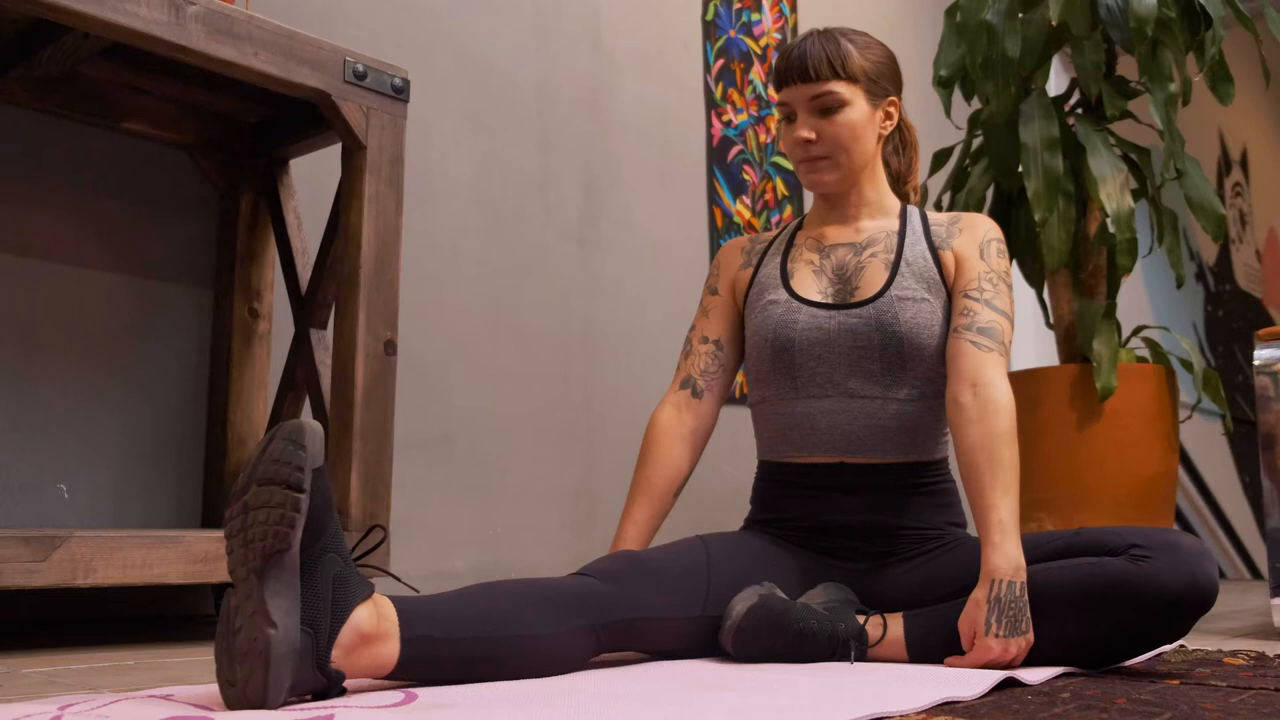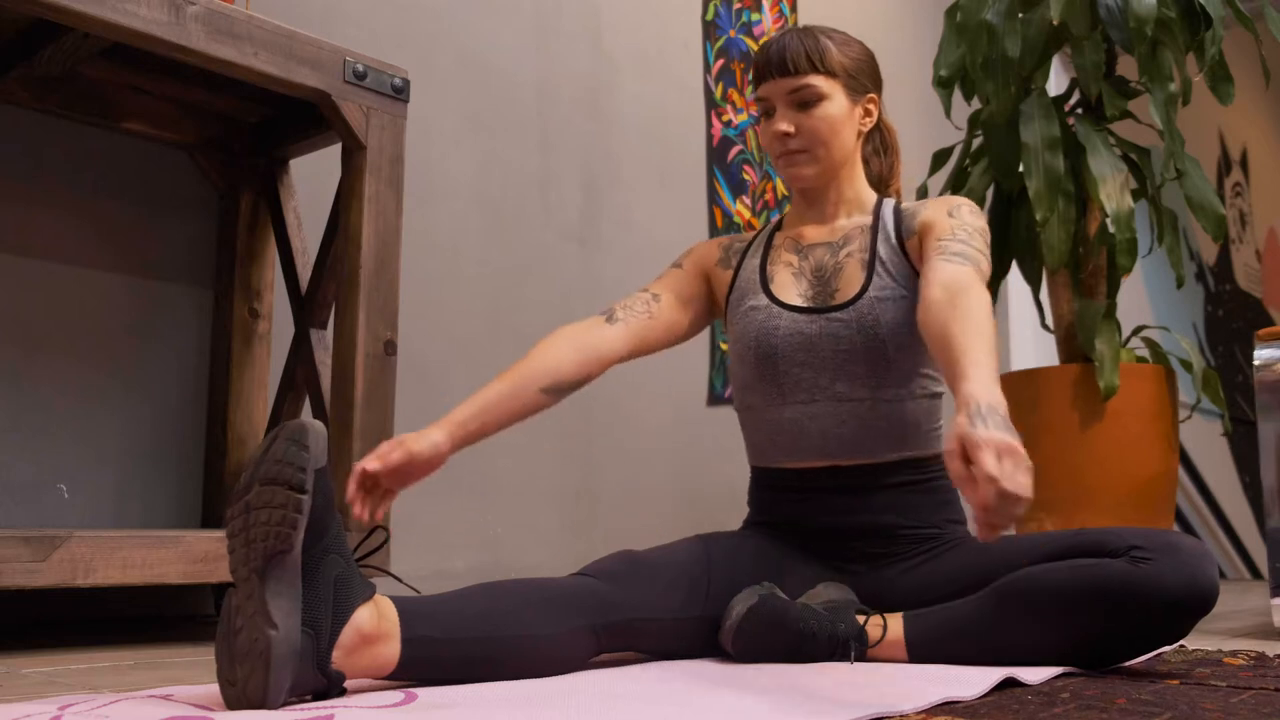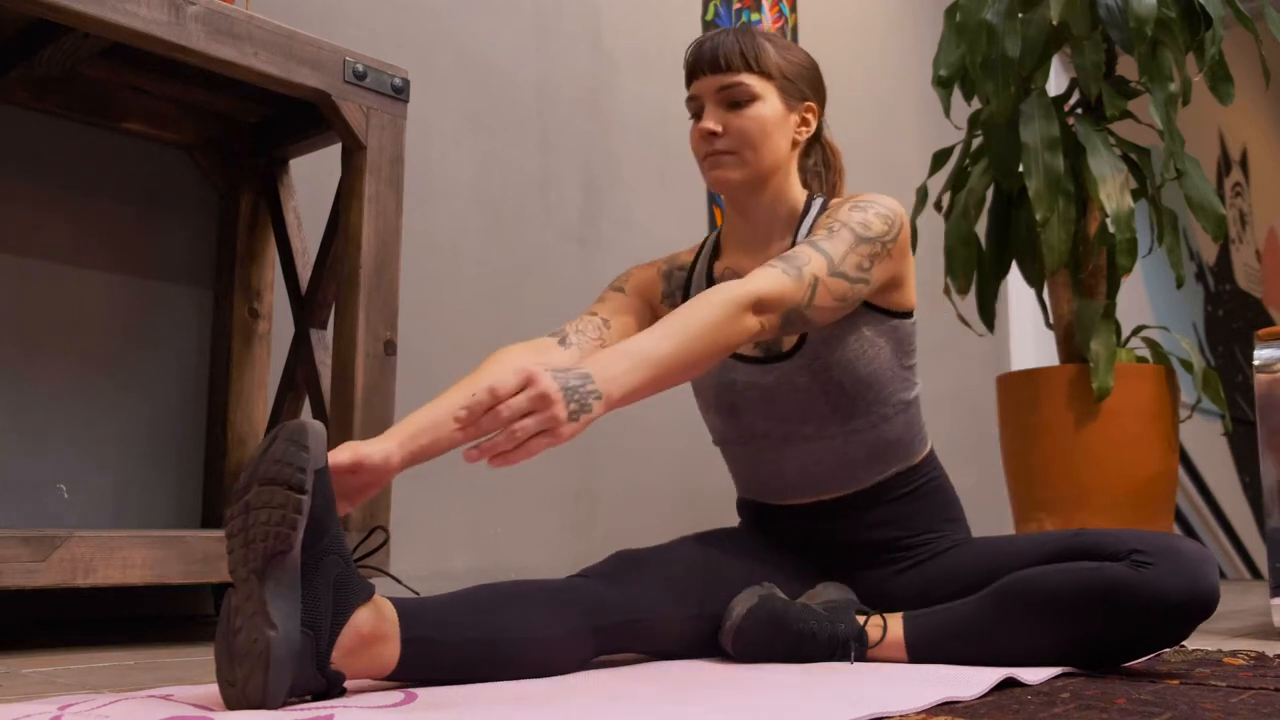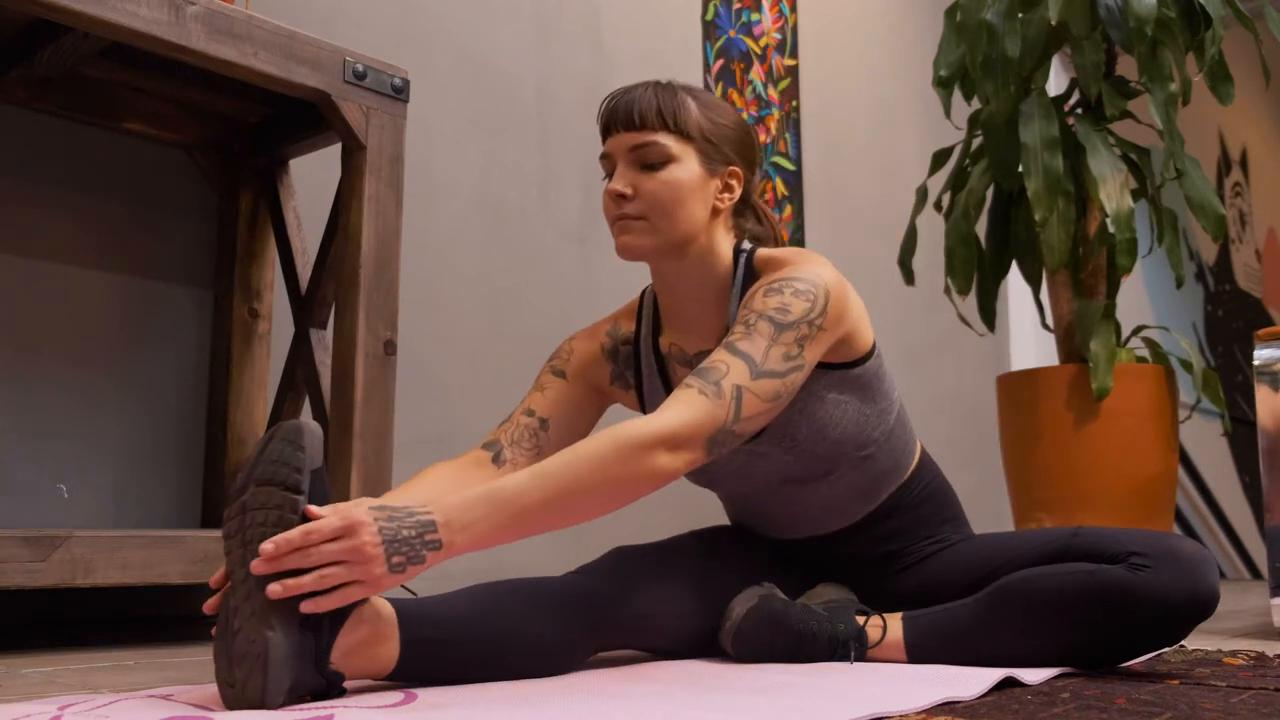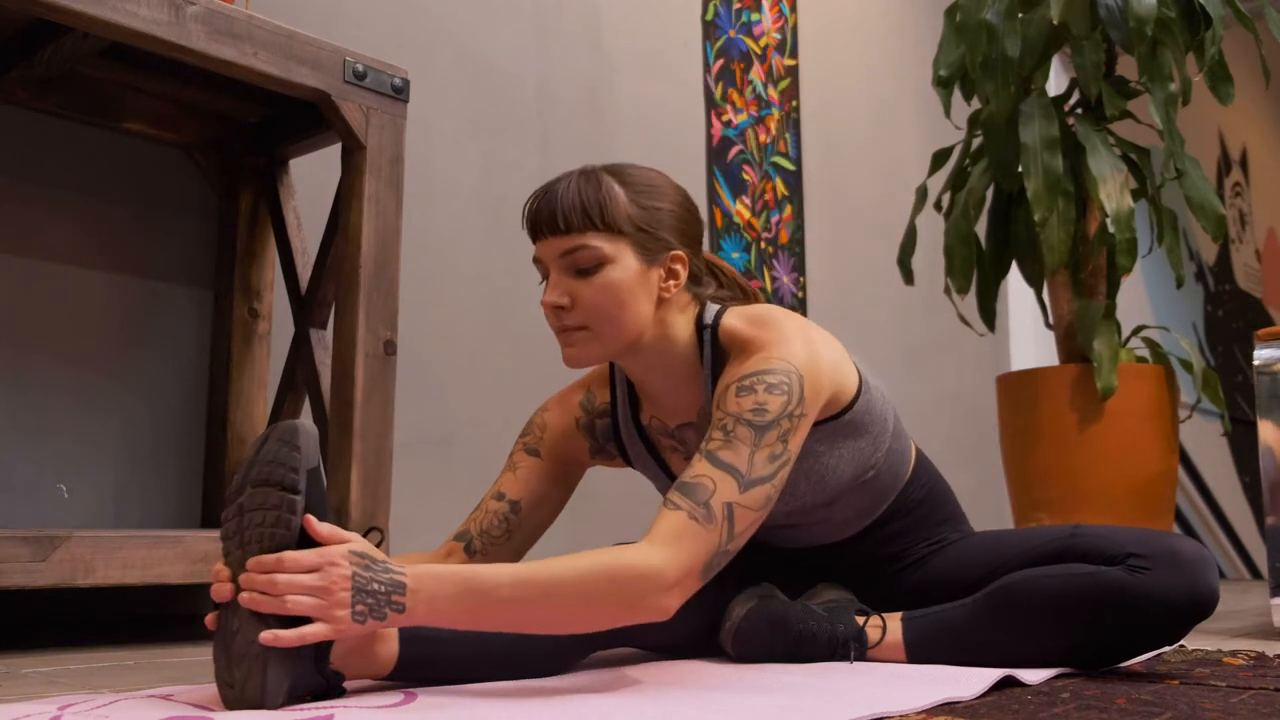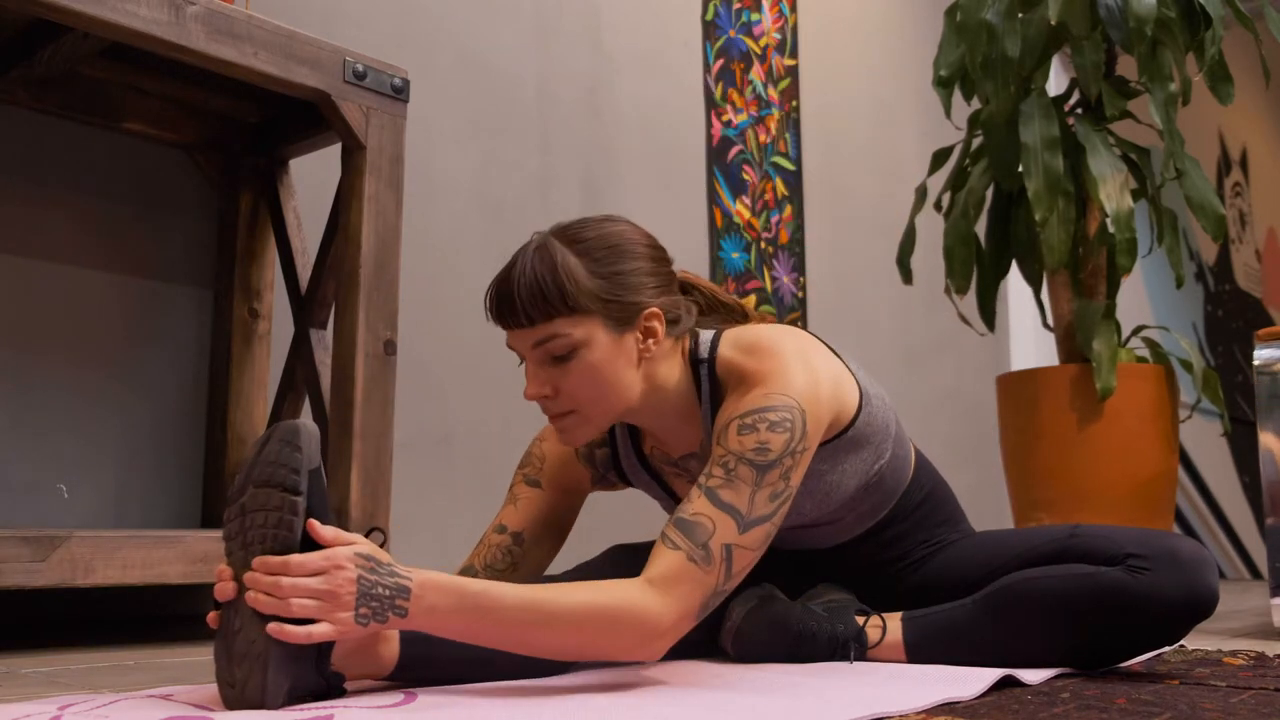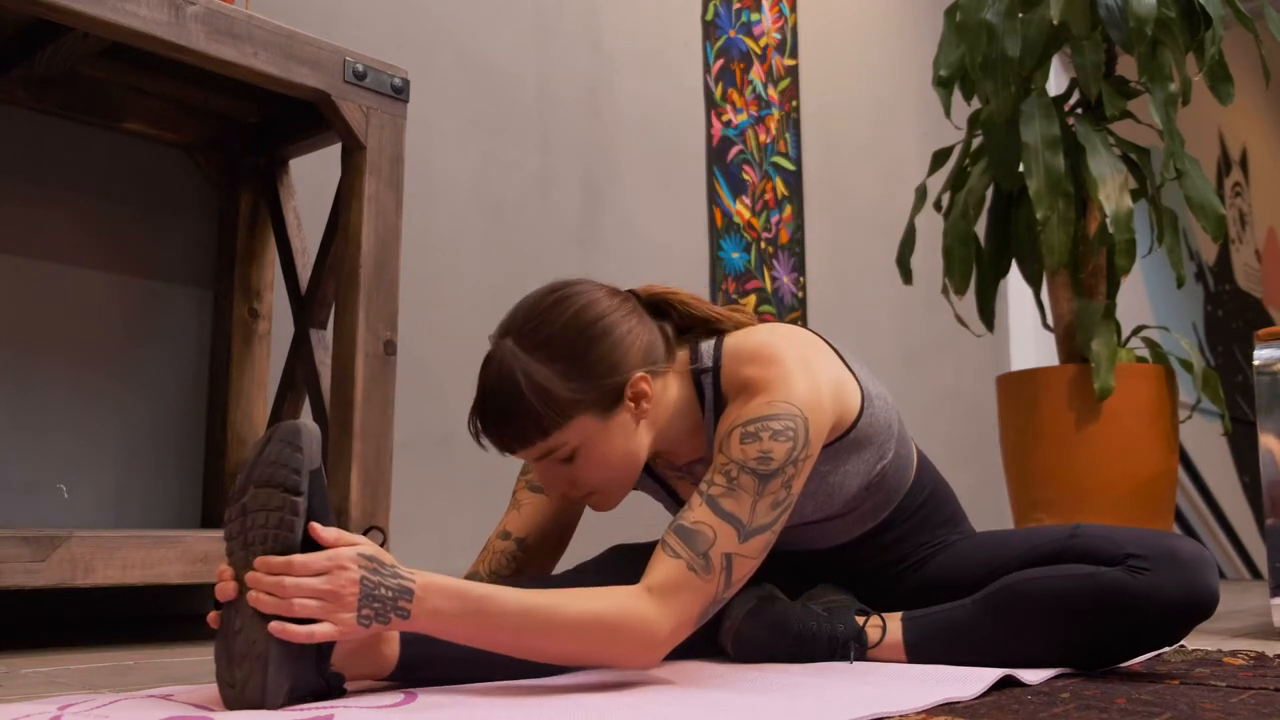
dt=0.7s
person 1, frame 1
left shoulder: (962, 241)
right shoulder: (745, 262)
left elbow: (980, 388)
right elbow: (686, 406)
left wrist: (1003, 568)
right wrist: (619, 555)
left hip: (920, 545)
right hip: (783, 543)
left knee: (1182, 571)
right knee: (614, 597)
left ankle: (858, 637)
right ankle: (350, 627)
person 1, frame 2
left shoulder: (938, 223)
right shoulder: (723, 263)
left elbow: (952, 301)
right elbow: (597, 341)
left wrist: (981, 401)
right wrist: (442, 436)
left hip: (918, 543)
right hip: (778, 546)
left knee: (1182, 572)
right knee: (612, 593)
left ankle: (859, 638)
right ankle: (350, 628)
person 1, frame 3
left shoulder: (872, 226)
right shoulder: (663, 283)
left elbow: (754, 303)
right elbow: (543, 352)
left wrist: (593, 386)
right wrist: (392, 446)
left hip: (914, 551)
right hip: (776, 557)
left knee: (1180, 577)
right knee: (612, 594)
person 1, frame 4
left shoulder: (805, 287)
right shoulder: (606, 350)
left elbow: (673, 442)
right elbow: (490, 463)
left wrist: (432, 533)
right wrist: (362, 523)
left hip: (916, 560)
right hip: (776, 569)
left knee: (1180, 577)
right knee: (617, 590)
person 1, frame 5
left shoulder: (776, 355)
right shoulder: (582, 417)
left elbow: (665, 575)
right elbow: (468, 558)
left wrist: (406, 591)
right wrist: (374, 598)
left hip: (914, 562)
right hip: (779, 581)
left knee: (1179, 577)
right knee: (602, 589)
person 1, frame 6
left shoulder: (776, 378)
right shoulder: (580, 441)
left elbow: (658, 618)
right elbow: (487, 585)
left wrist: (408, 593)
right wrist: (374, 623)
left hip: (915, 565)
right hip: (779, 590)
left knee: (1178, 577)
right knee: (616, 576)
person 1, frame 7
left shoulder: (779, 383)
right shoulder: (588, 431)
left elbow: (659, 624)
right elbow: (495, 589)
left wrist: (412, 596)
right wrist: (378, 635)
left hip: (914, 567)
right hip: (780, 590)
left knee: (1179, 578)
right knee: (619, 578)
